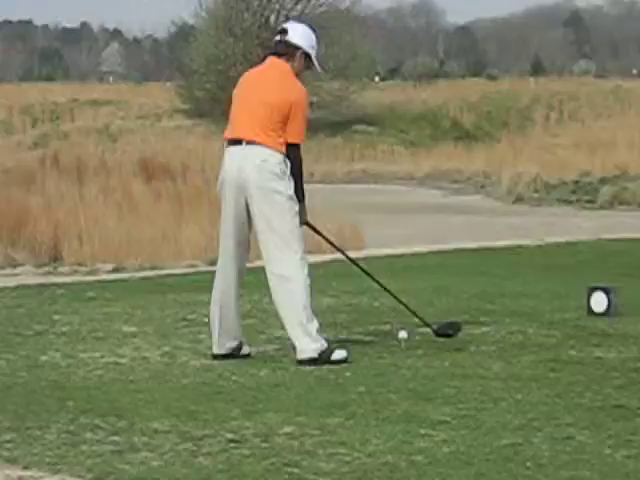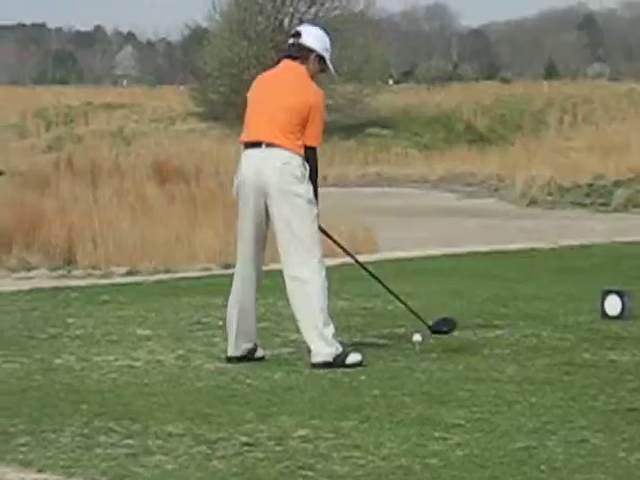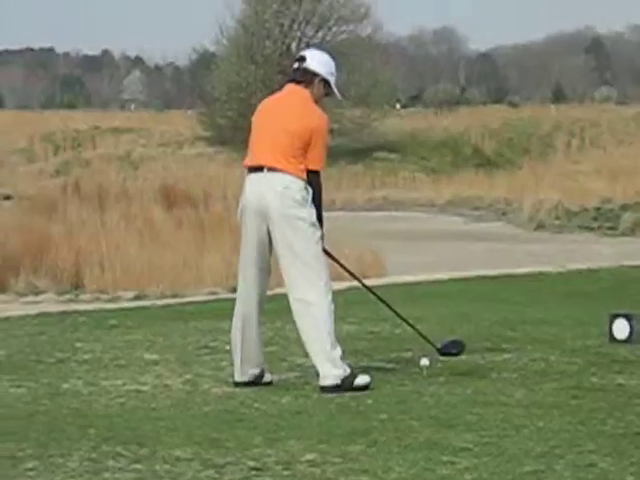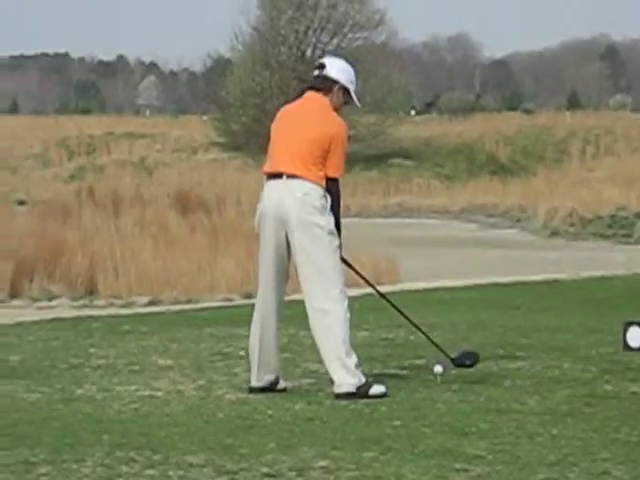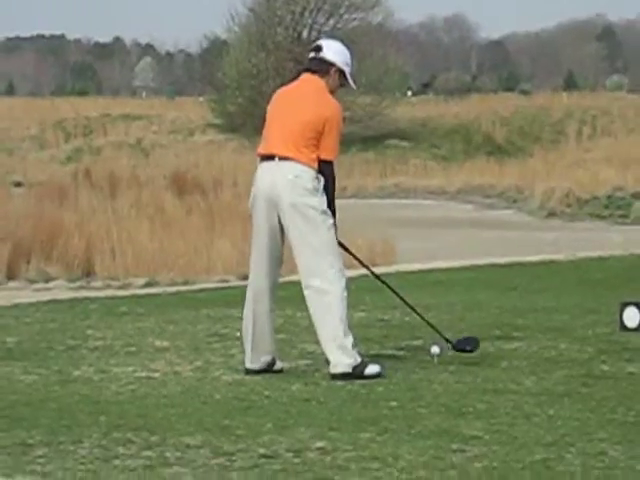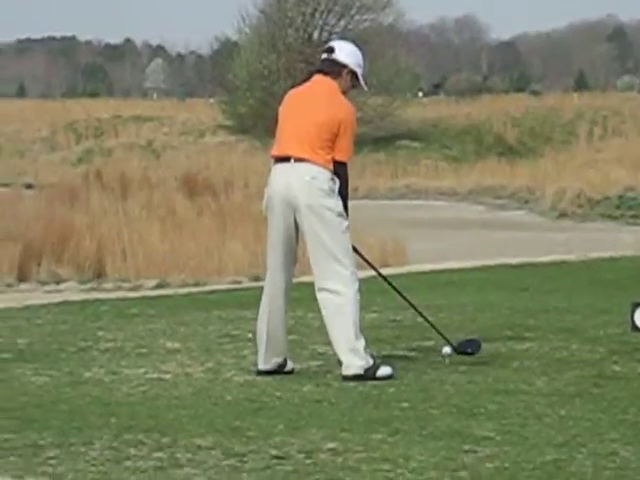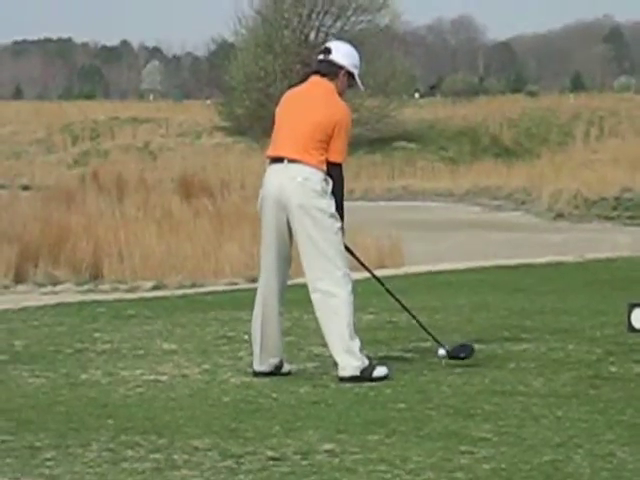
dt=0.2s
person 1, frame 1
left shoulder: (247, 78)
right shoulder: (295, 90)
right elbow: (293, 150)
right wrist: (299, 201)
left hip: (233, 161)
right hip: (265, 164)
left knee: (230, 258)
right knee: (287, 259)
left ankle: (226, 341)
right ankle: (309, 346)
person 1, frame 2
left shoulder: (261, 81)
right shoulder: (312, 93)
right elbow: (310, 152)
right wrist: (313, 201)
left hip: (250, 164)
right hip: (284, 167)
left knee: (247, 261)
right knee: (305, 263)
left ankle: (240, 344)
right ankle: (324, 349)
person 1, frame 3
left shoulder: (265, 105)
right shoulder: (316, 117)
right elbow: (313, 176)
right wrist: (318, 226)
left hip: (253, 188)
right hip: (287, 191)
left knee: (250, 285)
right knee: (311, 286)
left ankle: (247, 369)
right ankle: (333, 372)
person 1, frame 4
left shoulder: (285, 112)
right shoulder: (335, 124)
right elbow: (331, 184)
right wrist: (336, 234)
left hip: (272, 195)
right hip: (305, 198)
left knee: (268, 292)
right knee: (327, 295)
left ankle: (263, 375)
right ankle: (348, 380)
person 1, frame 5
left shoulder: (280, 94)
right shoulder: (330, 106)
right elbow: (326, 165)
right wrist: (330, 214)
left hip: (265, 177)
right hip: (298, 180)
left knee: (262, 275)
right knee: (325, 275)
left ankle: (258, 356)
right ankle: (343, 360)
person 1, frame 6
left shoulder: (292, 95)
right shoulder: (343, 108)
right elbow: (340, 167)
right wrist: (343, 215)
left hip: (279, 179)
right hip: (313, 182)
left knee: (276, 275)
right knee: (338, 277)
left ankle: (270, 358)
right ankle: (356, 362)
person 1, frame 7
left shoulder: (289, 96)
right shoulder: (339, 109)
right elbow: (334, 168)
right wrist: (338, 217)
left hip: (274, 180)
right hip: (307, 183)
left knee: (271, 276)
right knee: (331, 278)
left ankle: (266, 359)
right ankle: (351, 363)
